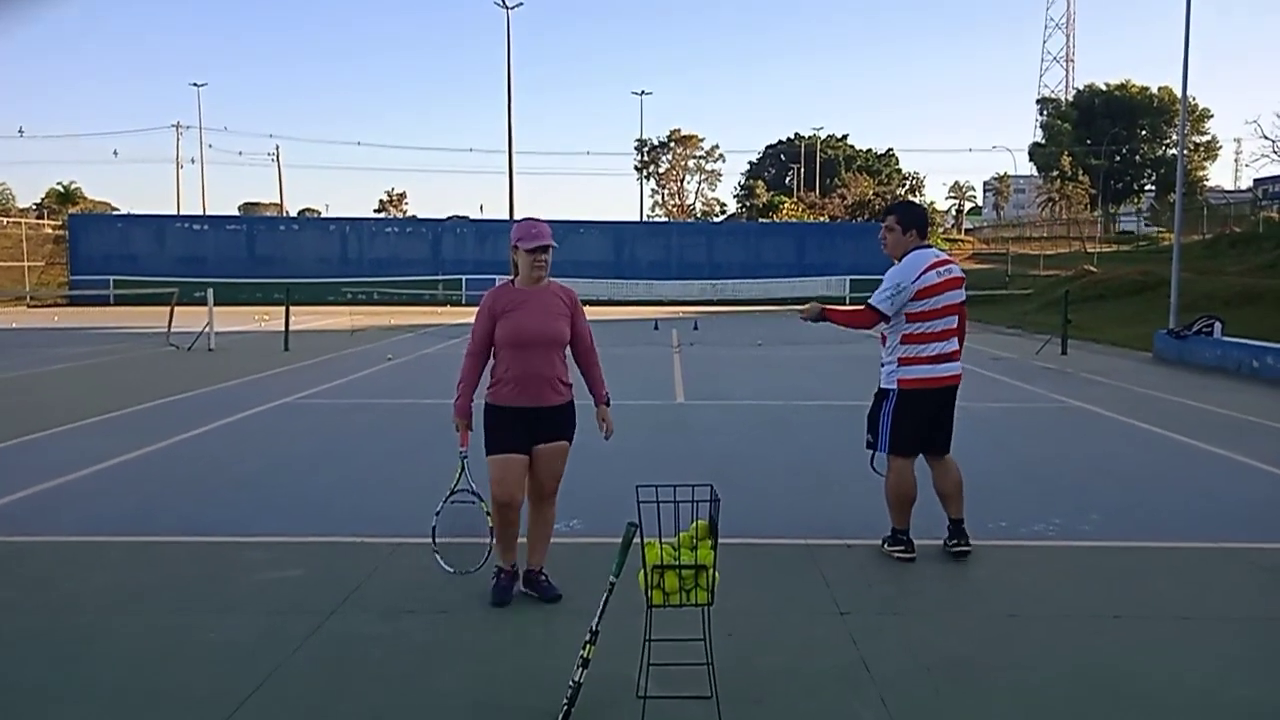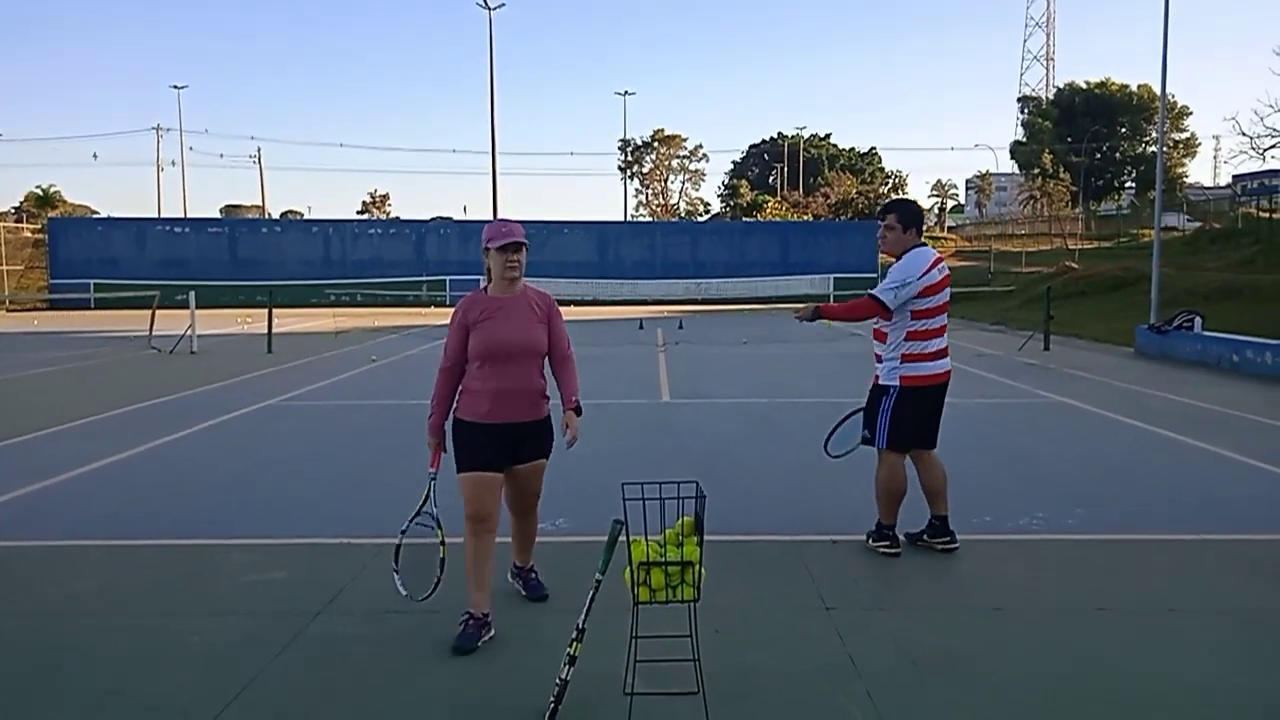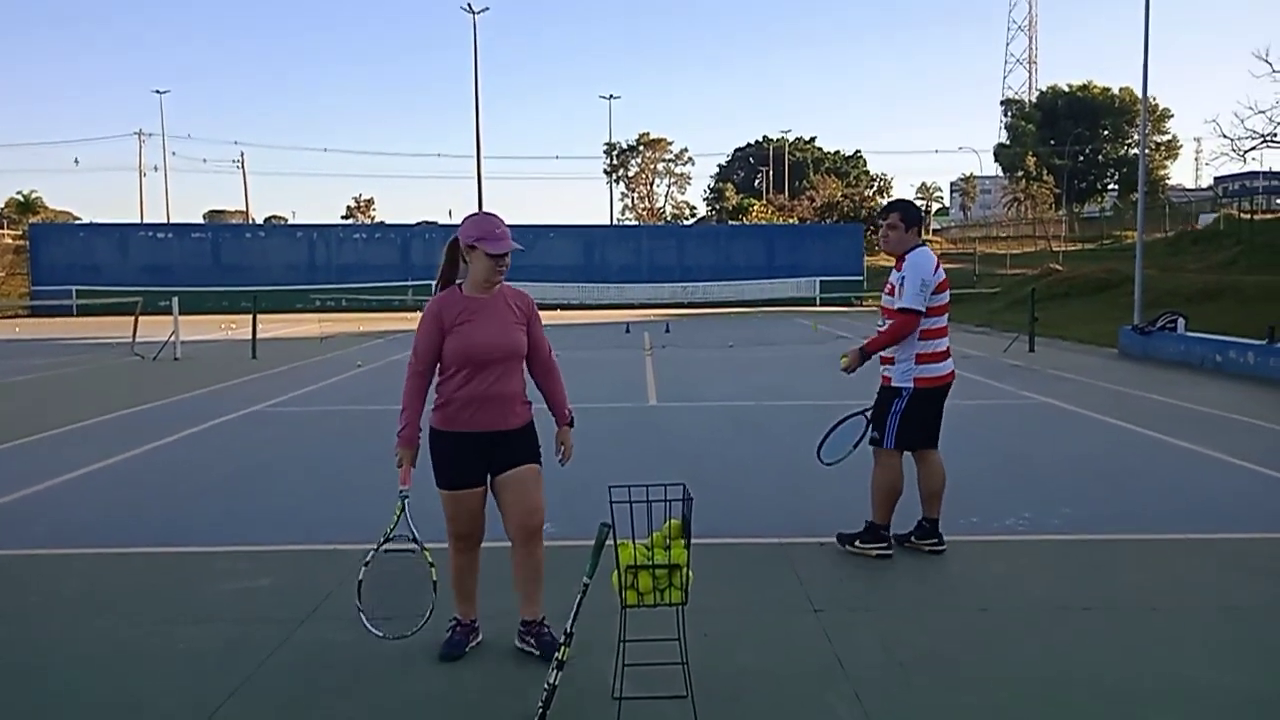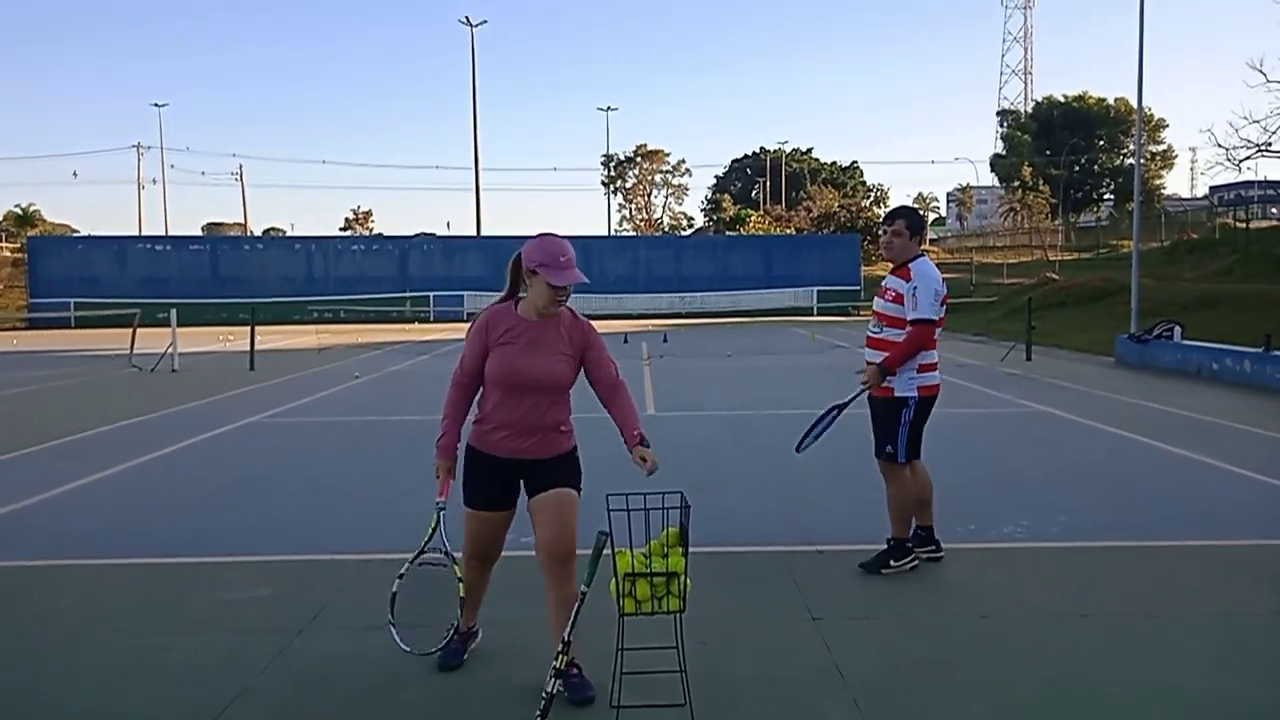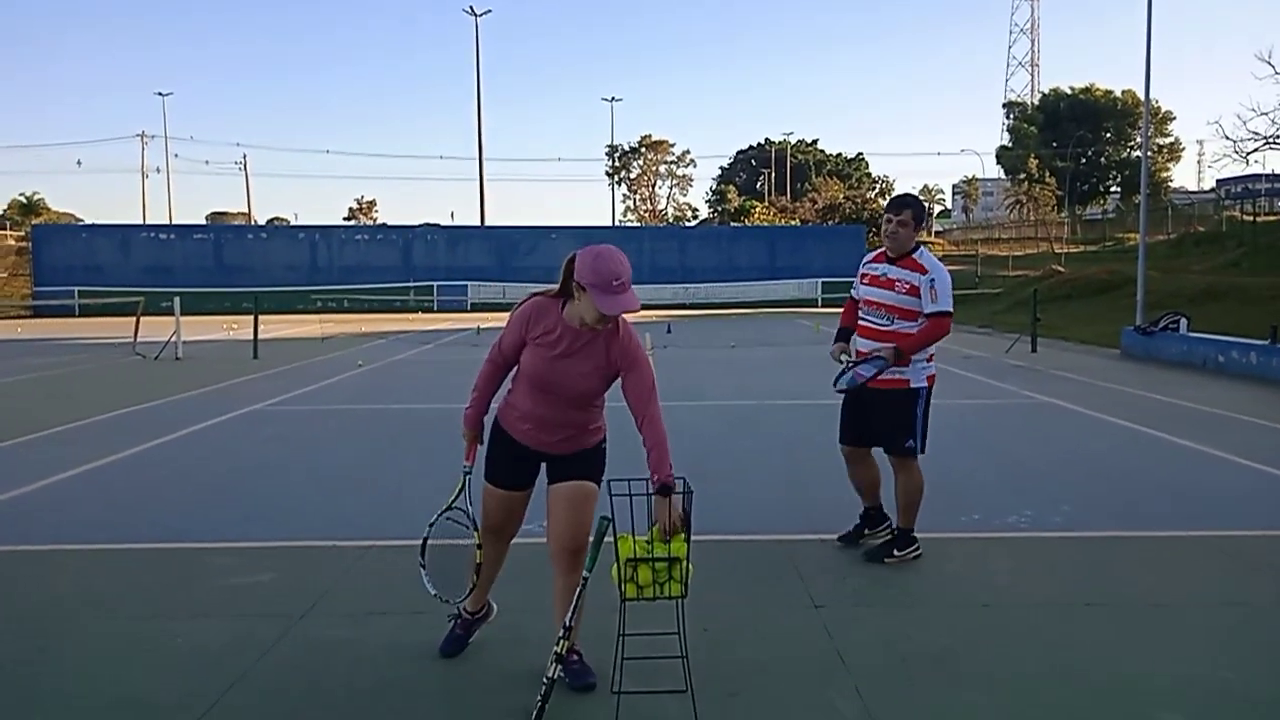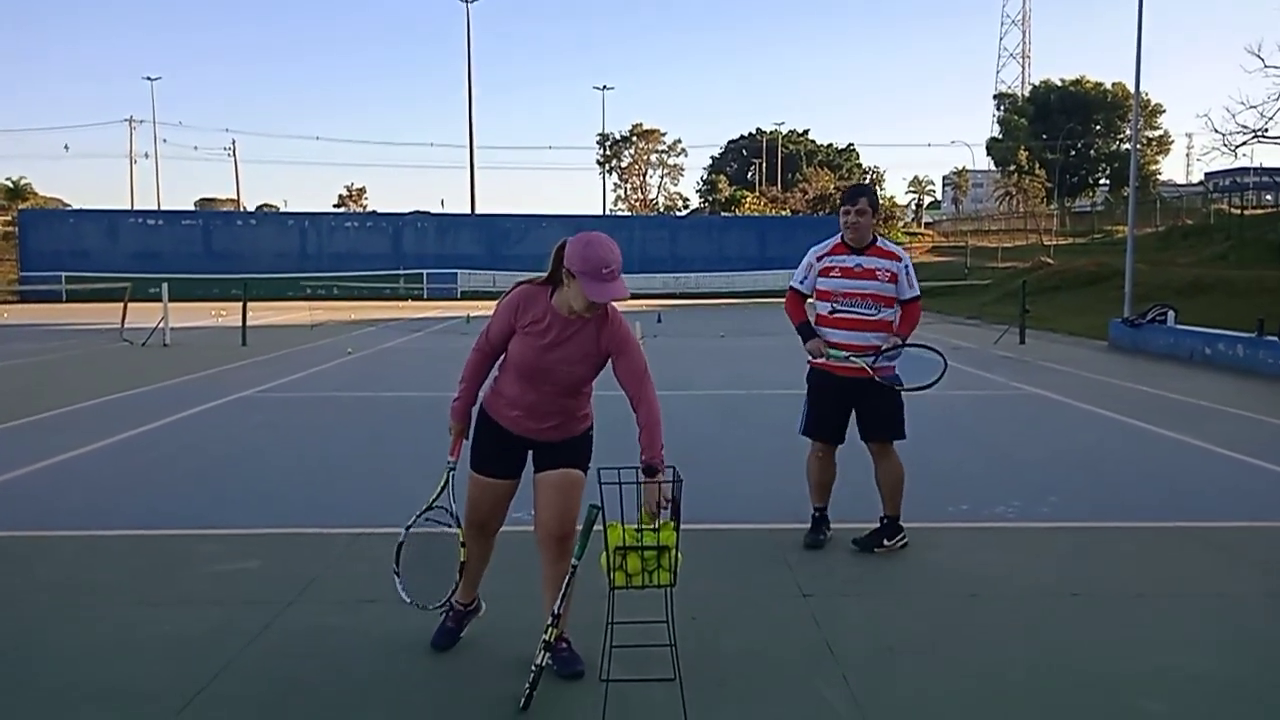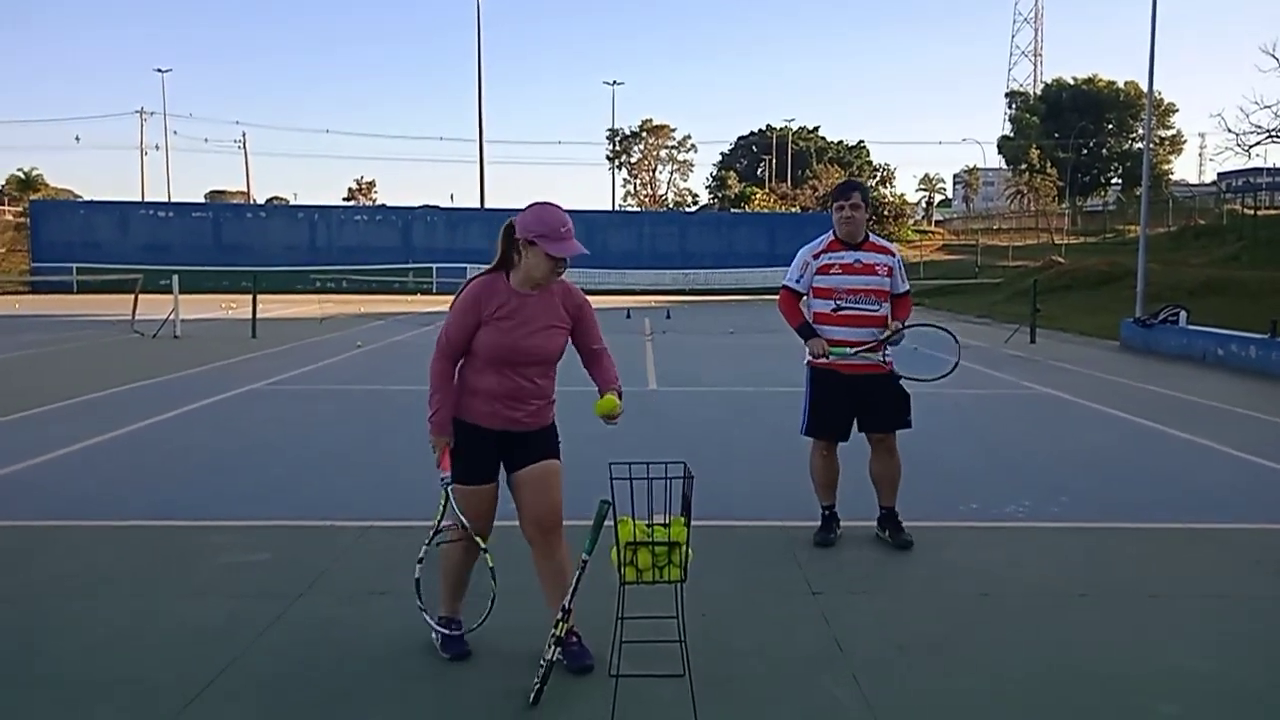
dt=0.4s
person 1, frame 1
left shoulder: (567, 298)
right shoulder: (496, 299)
left elbow: (585, 352)
right elbow: (476, 354)
left wrist: (601, 400)
right wrist: (462, 405)
left hip: (556, 412)
right hip: (505, 413)
left knee: (545, 496)
right knee: (505, 498)
left ankle: (534, 573)
right ankle: (506, 568)
person 1, frame 2
left shoulder: (544, 304)
right shoulder: (468, 308)
left elbow: (562, 359)
right elbow: (450, 368)
left wrist: (571, 407)
right wrist: (436, 423)
left hip: (532, 425)
right hip: (476, 427)
left knee: (525, 509)
right knee: (479, 521)
left ankle: (522, 568)
right ankle: (478, 617)
person 1, frame 3
left shoulder: (521, 304)
right shoulder: (441, 308)
left elbow: (543, 365)
right elbow: (419, 373)
left wrist: (564, 419)
right wrist: (407, 435)
left hip: (515, 433)
right hip: (455, 438)
left knee: (529, 529)
right knee: (464, 537)
left ankle: (532, 626)
right ankle: (465, 623)
person 1, frame 4
left shoulder: (579, 330)
right shoulder: (492, 322)
left elbow: (612, 387)
right elbow: (462, 386)
left wrist: (635, 440)
right wrist: (446, 447)
left hip: (555, 457)
right hip: (488, 456)
left knee: (561, 557)
right knee: (480, 554)
left ankle: (567, 662)
right ankle: (466, 629)
person 1, frame 5
left shoulder: (623, 342)
right shoulder: (535, 312)
left elbow: (648, 413)
right elbow: (498, 361)
left wrist: (663, 488)
right wrist: (473, 417)
left hip: (580, 449)
right hip: (513, 436)
left knee: (570, 549)
right knee: (494, 531)
left ankle: (567, 649)
right ankle: (475, 608)
person 1, frame 6
left shoulder: (612, 328)
right shoulder: (522, 301)
left elbow: (642, 396)
right elbow: (484, 351)
left wrist: (652, 469)
right wrist: (461, 410)
left hip: (566, 438)
right hip: (499, 425)
left knee: (558, 537)
right knee: (479, 524)
left ankle: (556, 637)
right ankle: (464, 604)
person 1, frame 7
left shoulder: (569, 300)
right shoulder: (480, 292)
left elbow: (595, 353)
right elbow: (445, 357)
left wrist: (611, 391)
right wrist: (440, 422)
left hip: (535, 430)
right hip: (472, 429)
left knee: (548, 529)
right knee: (470, 532)
left ankle: (565, 631)
right ankle: (447, 621)
person 2, frame 1
left shoulder: (904, 273)
right shoulder: (951, 268)
left elbow: (868, 318)
right elbow: (960, 322)
left wrist: (823, 313)
left hip: (907, 383)
right hip: (946, 378)
left knee: (899, 459)
right knee: (940, 456)
left ankle: (900, 538)
right ankle: (957, 532)
person 2, frame 2
left shoulder: (908, 269)
right shoulder: (933, 261)
left elbow: (867, 308)
left wrist: (818, 311)
left hip: (904, 379)
right hip: (933, 374)
left knee: (891, 453)
right knee: (923, 450)
left ankle: (885, 533)
right ankle: (940, 528)
person 2, frame 3
left shoulder: (914, 267)
right shoulder: (919, 263)
left elbow: (904, 324)
left wrist: (864, 352)
left hip: (911, 379)
right hip: (932, 375)
left knee: (886, 451)
right knee: (925, 450)
left ankle: (877, 534)
right ankle: (929, 530)
person 2, frame 4
left shoulder: (921, 277)
right shoulder: (899, 273)
left elbow: (921, 335)
left wrist: (882, 368)
right wrist: (877, 367)
left hip: (905, 389)
right hip: (894, 387)
left knee: (893, 465)
right knee: (907, 462)
left ankle: (900, 548)
right ankle: (925, 537)
person 2, frame 5
left shoulder: (930, 271)
right shoulder: (870, 262)
left elbow: (940, 324)
right elbow: (854, 305)
left wrist: (898, 352)
right wrist: (843, 338)
left hip: (907, 383)
right hip: (866, 378)
left knee: (903, 457)
right knee: (852, 448)
left ankle: (905, 538)
right ankle: (874, 518)
person 2, frame 6
left shoulder: (896, 258)
right shoulder: (819, 255)
left elbow: (912, 306)
right elbow: (794, 299)
left wrist: (899, 337)
right wrist: (808, 335)
right hip: (827, 370)
left knee: (882, 447)
right knee: (822, 446)
left ankle: (892, 527)
right ankle: (819, 519)
person 2, frame 7
left shoulder: (888, 254)
right shoulder: (813, 254)
left elbow: (901, 298)
right elbow: (787, 299)
left wrist: (896, 322)
right wrist: (809, 336)
left hip: (876, 366)
right hip: (828, 367)
left knee: (884, 440)
right knee: (824, 443)
left ankle: (888, 517)
right ankle: (828, 516)
